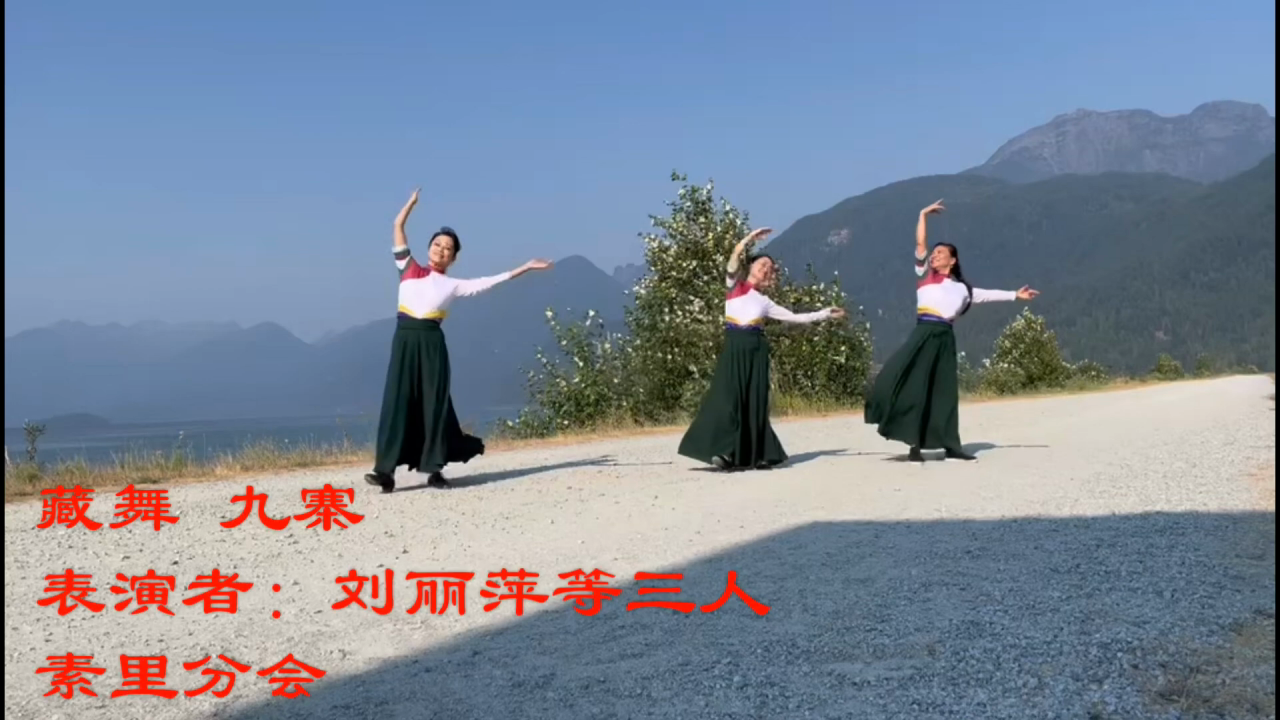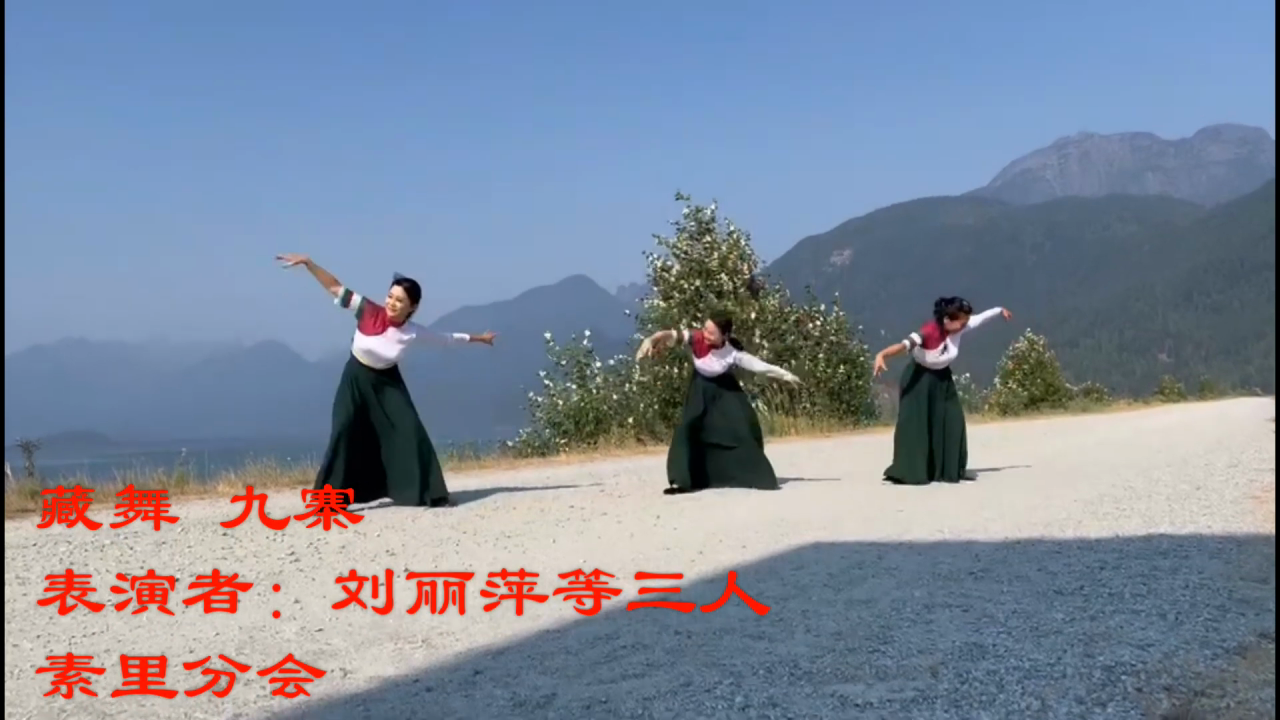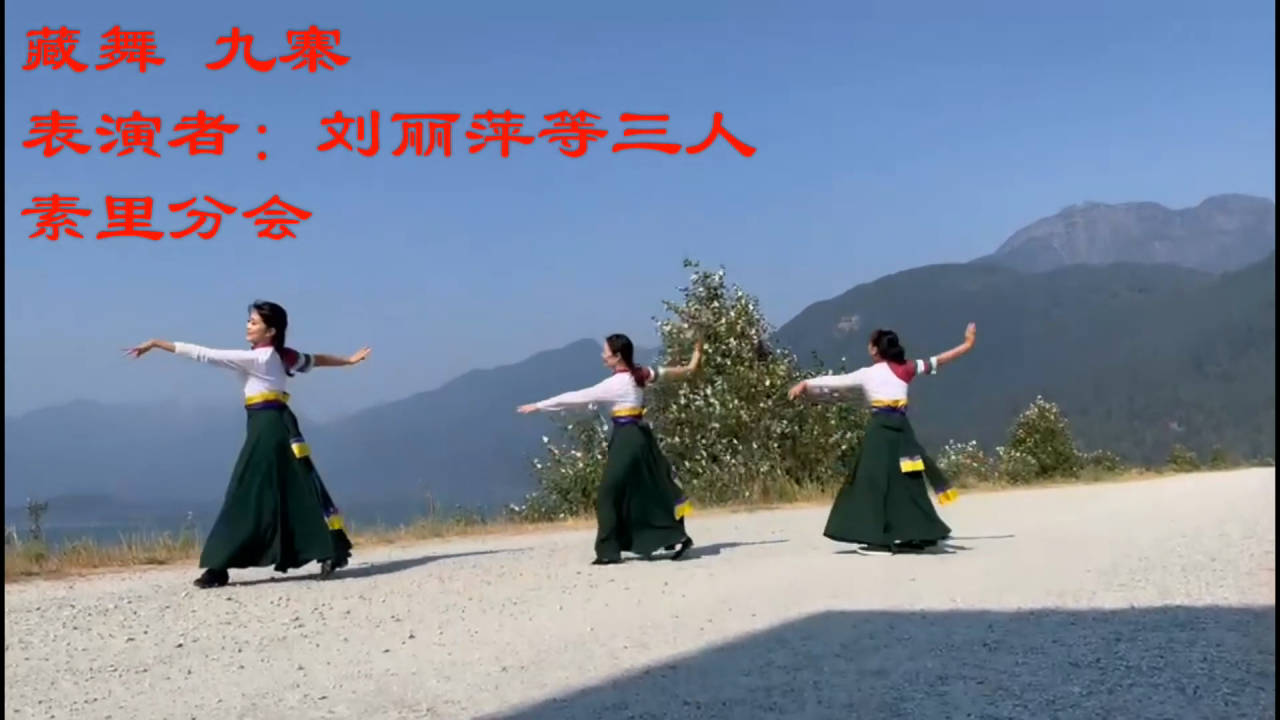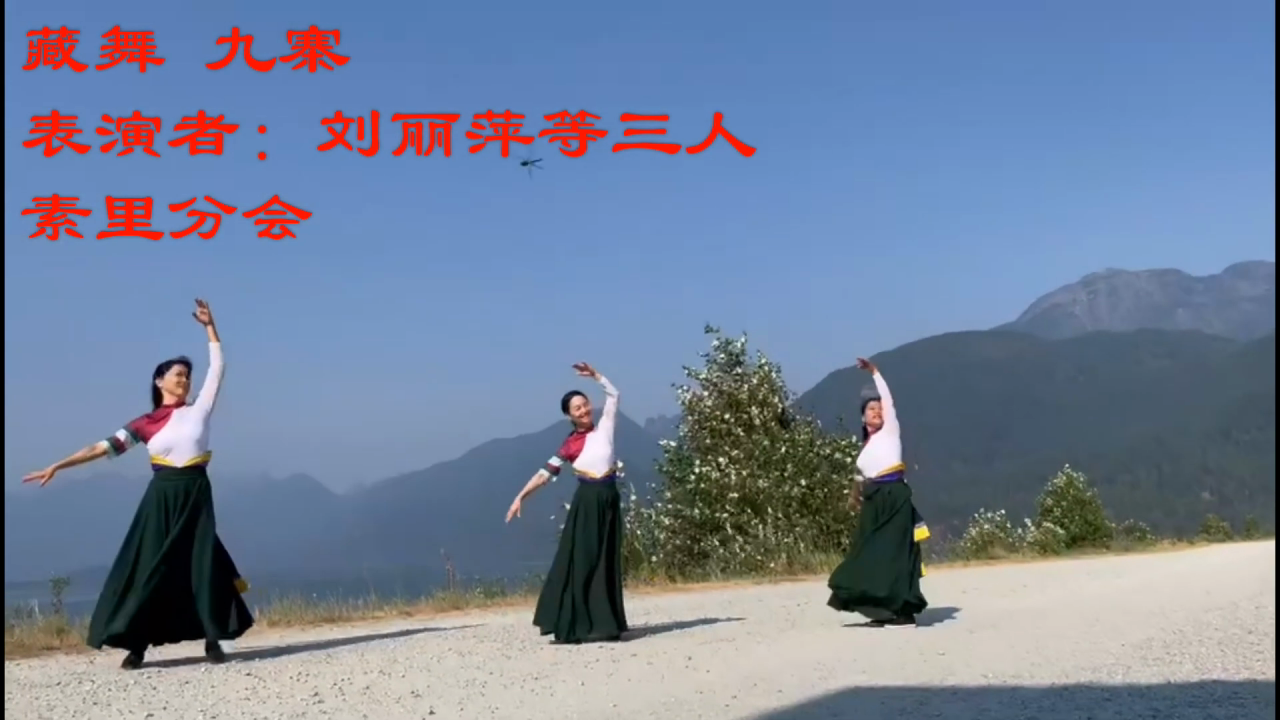
dt=1s
person 1, frame 1
left shoulder: (453, 285)
right shoulder: (409, 269)
left elbow: (489, 282)
right elbow: (398, 230)
left wrist: (525, 268)
right wrist: (411, 203)
left hip: (431, 343)
right hip: (404, 340)
left knee: (434, 403)
right knee: (397, 402)
left ankle: (434, 469)
right ankle: (386, 471)
person 1, frame 2
left shoulder: (413, 333)
right shoulder: (370, 313)
left elbow: (445, 339)
right elbow: (335, 287)
left wrist: (477, 338)
right wrist: (307, 262)
left hip: (387, 383)
right hip: (356, 379)
left knee: (410, 432)
right knee: (343, 435)
left ankle: (428, 493)
person 1, frame 3
left shoulder: (254, 358)
right shoulder: (283, 355)
left elbow: (205, 355)
right elbow: (313, 360)
left wrist: (157, 343)
right wrist: (348, 360)
left hip: (265, 426)
right hip: (278, 425)
left knee: (247, 495)
right knee: (297, 492)
left ankle: (218, 567)
right ankle: (333, 551)
person 1, frame 4
left shoulder: (199, 410)
right shoulder: (145, 424)
left elbow: (217, 368)
right elbow: (104, 448)
left wrist: (209, 326)
right wrist: (57, 466)
left hip: (196, 493)
right hip: (162, 496)
left knee: (203, 565)
right knee: (146, 567)
left ankle: (213, 639)
right ankle: (136, 643)
person 2, frame 1
left shoulder: (961, 288)
right shoulder: (925, 275)
left elbow: (987, 295)
right elbow: (920, 244)
left wrist: (1016, 295)
right wrist: (923, 214)
left hip: (945, 338)
right hip: (924, 334)
left knee: (945, 391)
right knee: (910, 381)
left ankle: (949, 445)
right ankle: (914, 445)
person 2, frame 2
left shoulder: (960, 328)
right shoulder: (929, 332)
left elbow: (979, 318)
right elbow: (905, 344)
left wrist: (999, 310)
right wrist: (881, 355)
left hip: (942, 378)
right hip: (919, 378)
left knee: (952, 422)
right knee: (912, 424)
left ankle: (952, 470)
right ankle: (907, 471)
person 2, frame 3
left shoulder: (868, 373)
right shoulder: (906, 368)
left elbow: (837, 381)
right elbow: (936, 361)
left wrist: (806, 384)
right wrist: (966, 345)
left hip: (880, 428)
right hip: (901, 427)
left knee: (873, 480)
right knee: (906, 482)
left ankle: (879, 538)
right ankle: (916, 537)
person 2, frame 4
left shoulder: (890, 431)
right shoulder: (866, 445)
left elbow: (888, 400)
left wrist: (874, 372)
right wrist: (856, 495)
left hip: (895, 495)
right hip: (874, 498)
left knee: (894, 552)
right knee: (871, 551)
left ankle: (904, 612)
right ankle: (884, 610)
person 3, frame 1
left shoulder: (764, 302)
right shoulder: (735, 285)
left elbow: (794, 317)
right elbow: (734, 256)
left wrist: (825, 313)
right wrist: (753, 235)
left hip: (755, 349)
right hip: (734, 347)
left knee: (754, 400)
right knee: (729, 399)
left ankle: (752, 455)
right ankle: (727, 453)
person 3, frame 2
left shoulder: (733, 353)
right shoulder: (696, 339)
left elbow: (760, 365)
right elbow: (672, 335)
left wrist: (784, 375)
right wrist: (650, 340)
left hip: (725, 390)
right hip: (700, 388)
left knee: (743, 432)
right knee: (686, 429)
left ankle: (760, 476)
right ankle: (680, 481)
person 3, frame 3
left shoulder: (613, 385)
right shoulder: (639, 374)
left elbow: (577, 397)
right elbow: (663, 373)
left wrist: (540, 405)
right wrist: (690, 368)
left hip: (626, 438)
right hip: (640, 437)
left knee: (610, 495)
right knee: (649, 492)
left ankle: (610, 552)
right ankle: (677, 538)
person 3, frame 4
left shoulder: (604, 428)
right shoulder: (570, 444)
left elbow: (613, 395)
right elbow: (546, 472)
left wrist: (595, 375)
right wrist: (520, 497)
left hip: (609, 498)
right hip: (586, 500)
left knee: (606, 563)
right knee: (578, 562)
left ankle: (606, 625)
right ankle: (570, 626)
